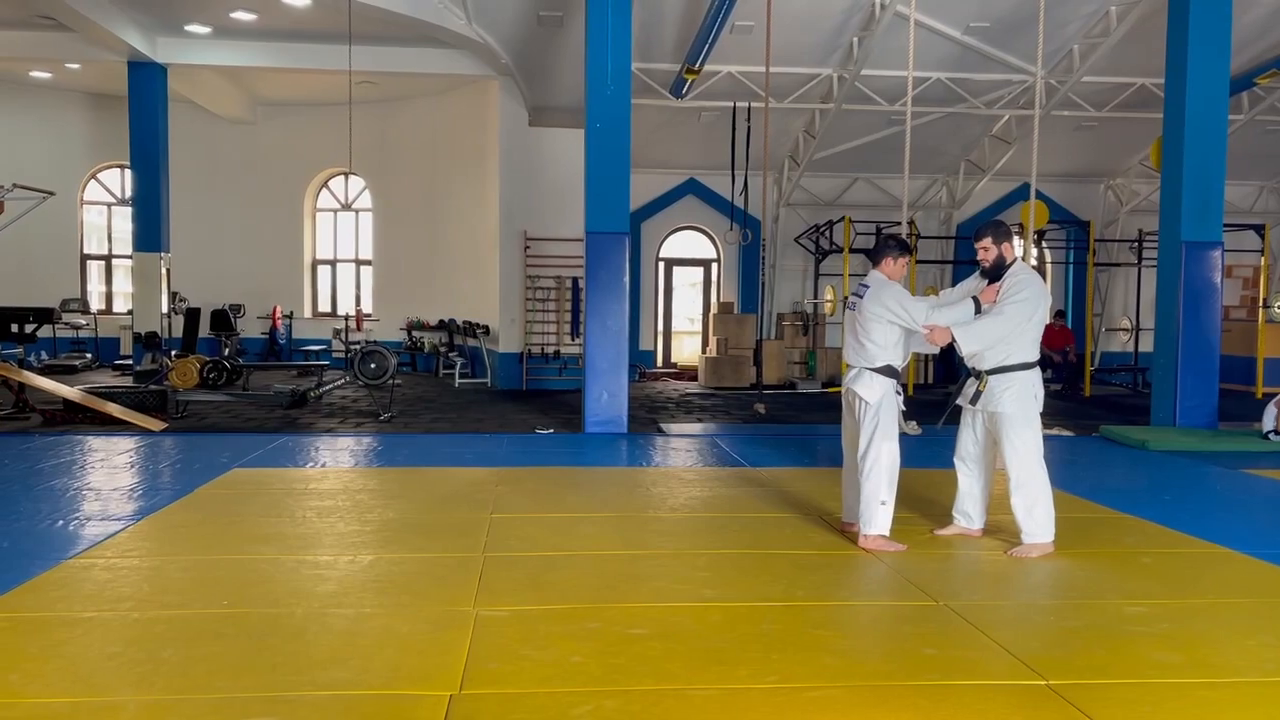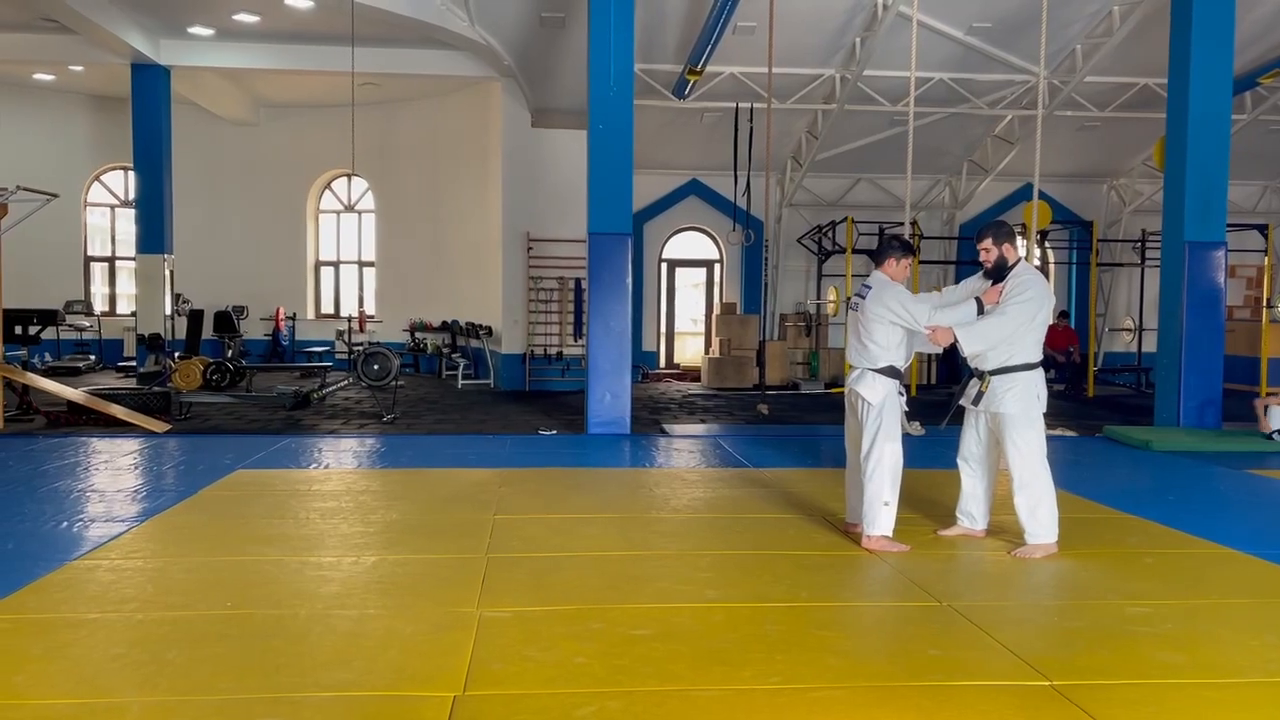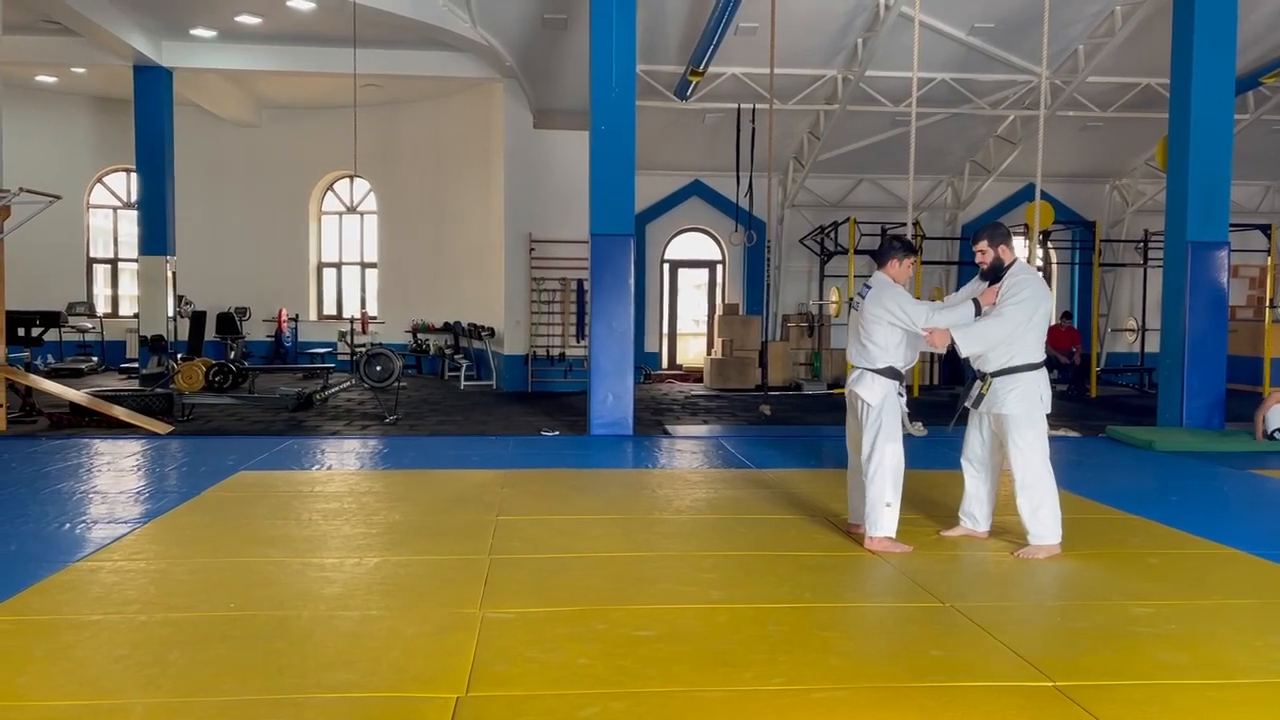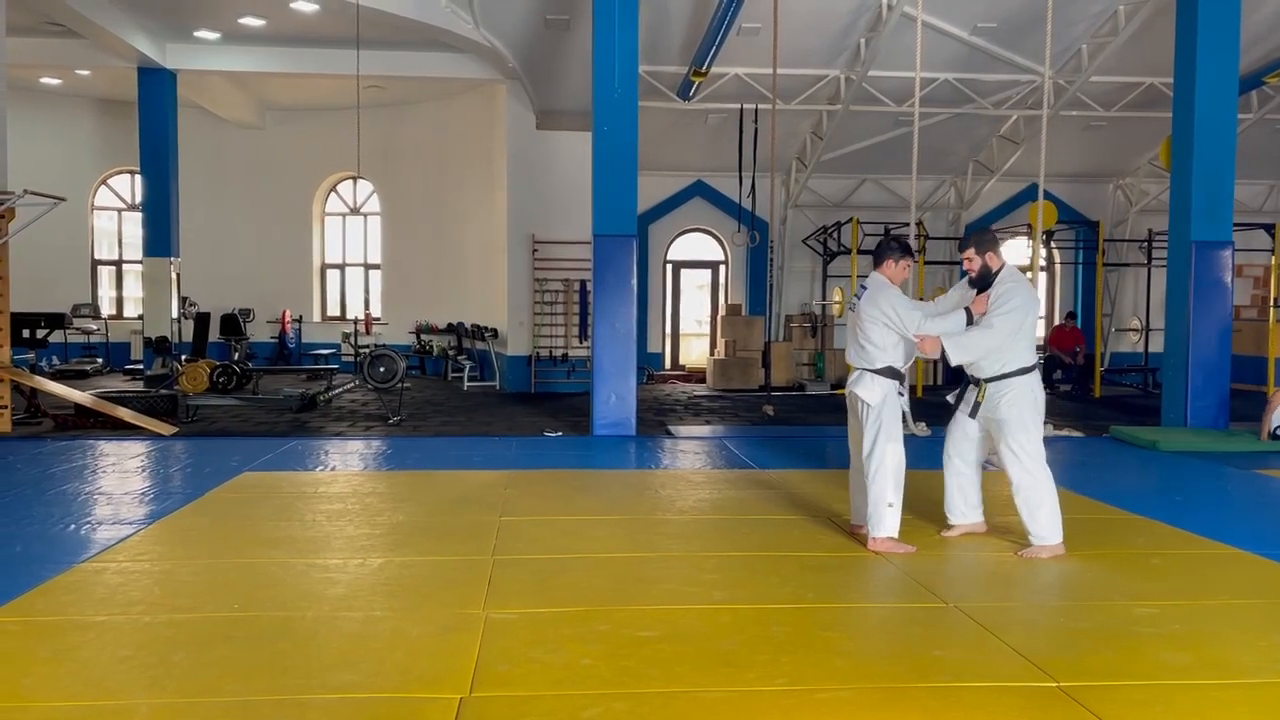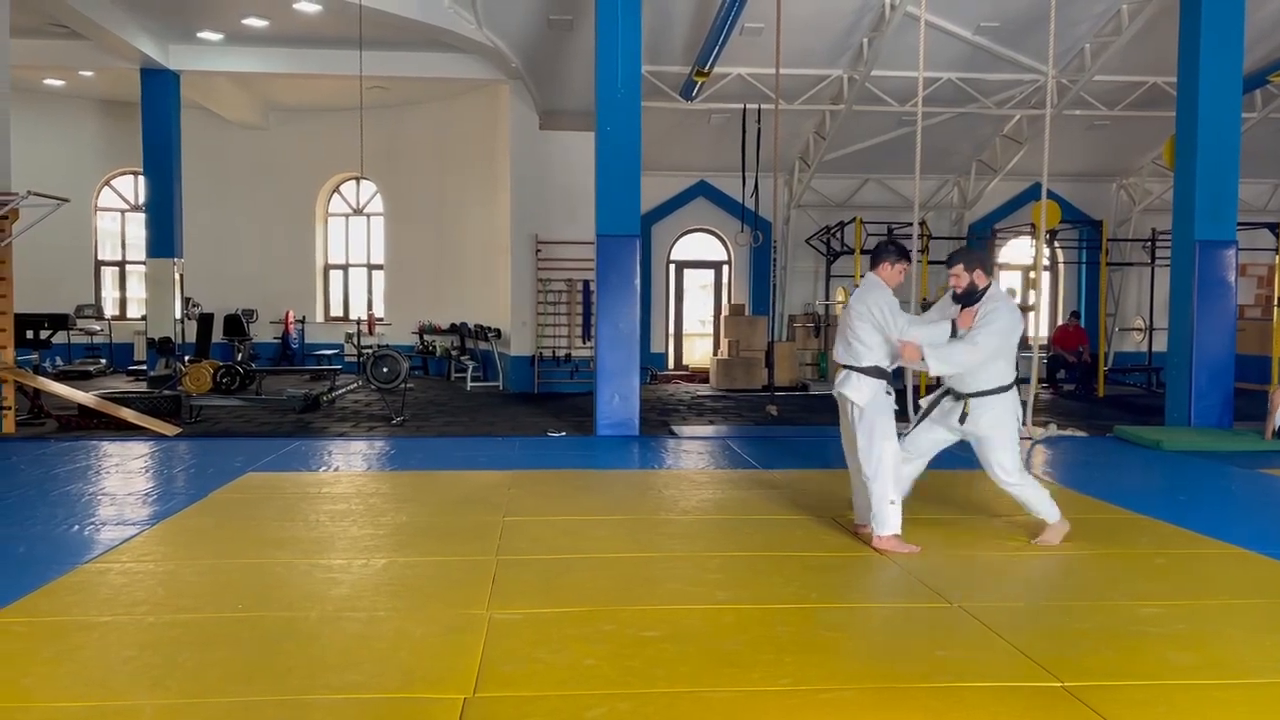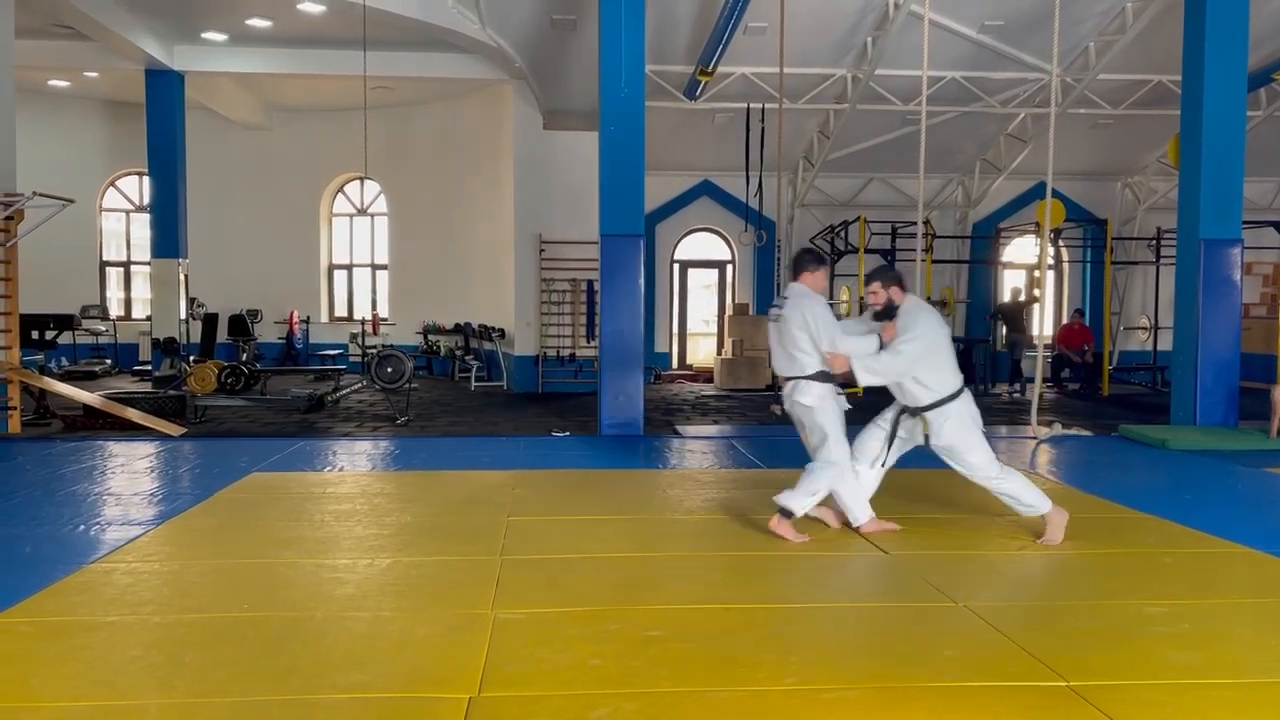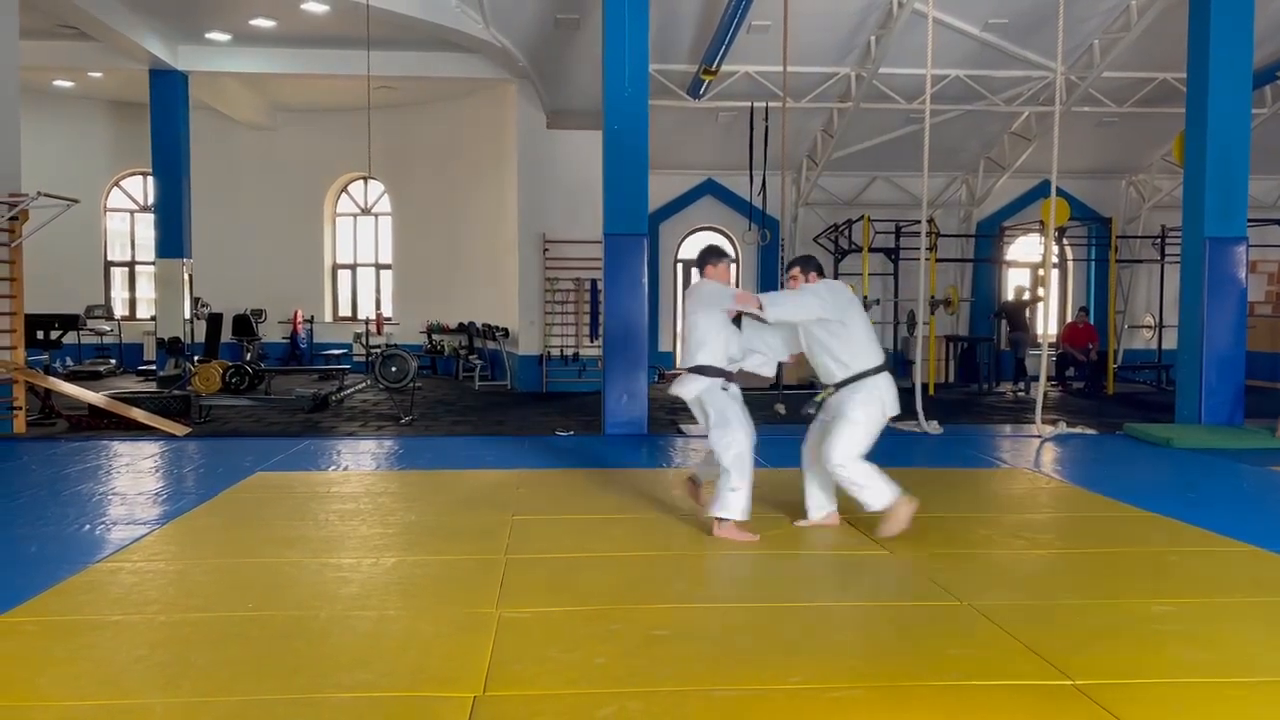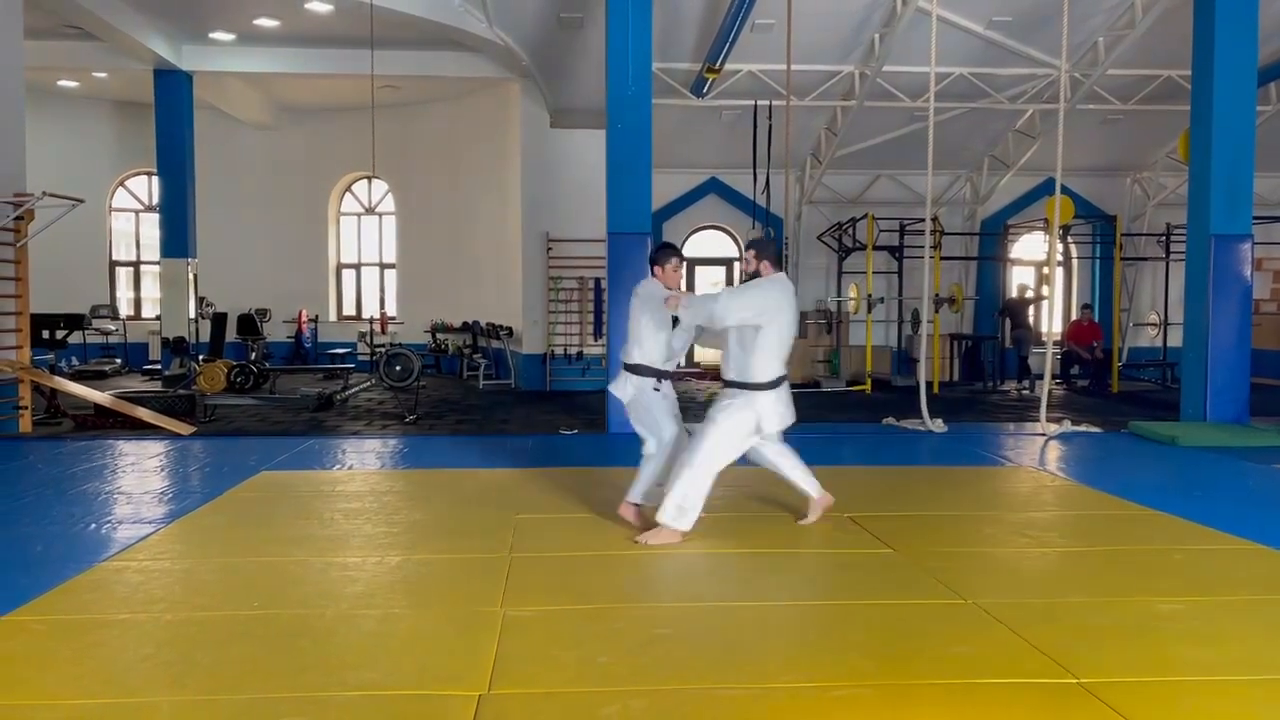
dt=0.3s
person 1, frame 1
left shoulder: (1028, 284)
right shoulder: (982, 279)
left elbow: (998, 326)
right elbow: (947, 301)
left wrist: (952, 334)
left hip: (1013, 387)
right hip: (981, 384)
left knee: (1022, 462)
right knee: (969, 456)
left ankle: (1040, 538)
right ankle: (969, 521)
person 1, frame 2
left shoulder: (1030, 284)
right shoulder: (987, 279)
left elbow: (1000, 326)
right elbow: (948, 300)
left wrist: (954, 334)
left hip: (1016, 387)
right hip: (984, 385)
left knee: (1025, 463)
right knee: (973, 457)
left ankle: (1043, 538)
right ankle: (972, 522)
person 1, frame 3
left shoulder: (1028, 284)
right shoulder: (986, 281)
left elbow: (997, 327)
right elbow: (952, 306)
left wrist: (951, 336)
left hip: (1020, 387)
right hip: (989, 386)
left knee: (1028, 464)
right knee: (977, 458)
left ankle: (1047, 539)
right ankle: (975, 523)
person 1, frame 4
left shoulder: (1015, 290)
right shoulder: (971, 285)
left elbow: (989, 335)
right elbow: (939, 310)
left wrist: (942, 344)
left hip: (1012, 391)
right hip: (979, 389)
left knee: (1024, 466)
right knee: (959, 451)
left ankle: (1050, 539)
right ankle: (968, 517)
person 1, frame 5
left shoulder: (1002, 312)
right shoulder: (957, 300)
left elbow: (970, 352)
left wrist: (923, 353)
left hip: (991, 405)
right hip: (954, 399)
left knee: (1008, 474)
right knee: (913, 446)
left ankle: (1055, 520)
person 1, frame 6
left shoulder: (920, 321)
right shoulder: (887, 316)
left elbow: (896, 362)
right elbow: (855, 329)
left wrist: (851, 364)
left hip: (947, 413)
right hip: (910, 411)
left knee: (989, 471)
right knee: (865, 451)
left ankle: (1052, 514)
right ankle: (855, 515)
person 1, frame 7
left shoulder: (832, 293)
right shoulder: (811, 302)
left elbow: (798, 302)
left wrist: (760, 302)
left hip: (869, 390)
right hip: (845, 391)
left knee: (837, 458)
right knee: (815, 449)
left ankle: (896, 503)
right ankle: (823, 512)
person 1, frame 8
left shoulder: (770, 294)
right shoulder: (771, 289)
left elbow: (719, 311)
right elbow: (731, 310)
left wrist: (684, 305)
left hip: (753, 399)
right hip: (755, 394)
left knee: (699, 455)
right knee: (766, 448)
left ankle: (672, 526)
right ankle: (817, 495)
person 2, frame 1
left shoulder: (863, 290)
right shoulder: (887, 292)
left elbow: (906, 326)
right elbow: (929, 317)
right wrist: (978, 300)
left hip: (859, 379)
right hip: (876, 384)
left knee: (858, 454)
right knee: (881, 456)
left ankle: (853, 518)
right ankle: (871, 532)
person 2, frame 2
left shoulder: (865, 291)
right shoulder: (889, 293)
left elbow: (912, 323)
right elbow: (932, 317)
right wrist: (981, 302)
left hip: (861, 380)
right hip: (879, 384)
left knee: (861, 454)
right knee: (884, 457)
left ankle: (856, 519)
right ankle: (874, 533)
person 2, frame 3
left shoulder: (870, 290)
right shoulder: (889, 295)
left elbow: (920, 313)
right elbow: (931, 319)
right wrist: (979, 303)
left hip: (862, 381)
right hip: (879, 385)
left knee: (863, 456)
right knee: (885, 458)
left ankle: (859, 520)
right ankle: (877, 534)
person 2, frame 4
left shoulder: (868, 291)
right shoulder: (885, 295)
left elbow: (918, 311)
right elbow: (922, 327)
left wrist: (960, 305)
right wrist: (970, 312)
left hip: (864, 381)
right hip: (879, 386)
left knee: (865, 456)
right knee: (887, 458)
left ankle: (862, 520)
right ankle: (880, 534)
person 2, frame 5
left shoulder: (864, 292)
right shoulder: (877, 295)
left elbow: (902, 323)
right elbow: (906, 333)
left wrist: (947, 321)
right wrist: (955, 324)
left hip: (853, 380)
right hip: (867, 384)
left knee: (861, 456)
right knee: (883, 456)
left ankle: (866, 520)
right ankle: (885, 533)
person 2, frame 6
left shoulder: (783, 303)
right shoulder: (810, 303)
right elbow: (837, 345)
right wrist: (880, 338)
left hip: (798, 389)
right hip: (814, 391)
left knee: (837, 455)
right knee: (834, 459)
left ankle: (863, 519)
right ankle: (784, 515)
person 2, frame 7
left shoulder: (711, 299)
right shoulder: (704, 292)
left elbow: (740, 342)
left wrist: (785, 348)
left hip: (717, 383)
right hip: (706, 383)
left knee: (737, 438)
right knee: (736, 445)
left ankle: (699, 479)
right ankle: (725, 520)
person 2, frame 8
left shoulder: (664, 295)
right shoulder: (648, 292)
left hip: (659, 384)
right hip: (642, 384)
left knee: (677, 442)
right knee: (667, 442)
right ankle: (632, 503)
